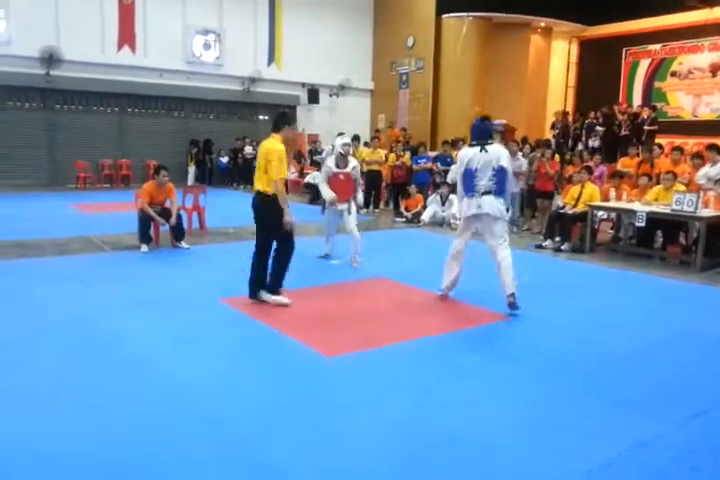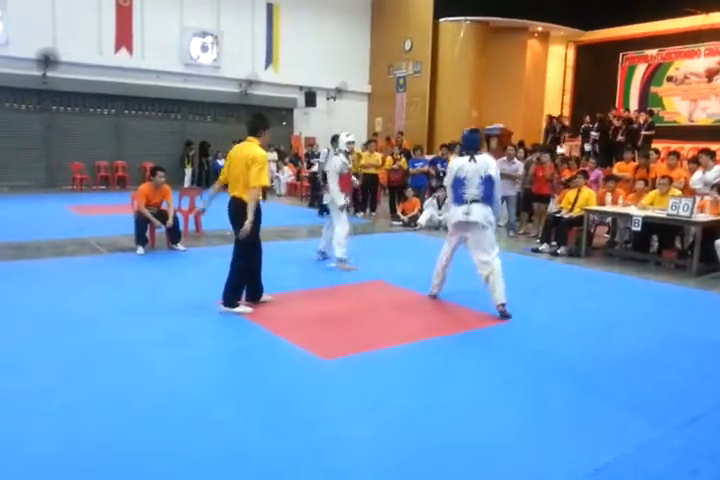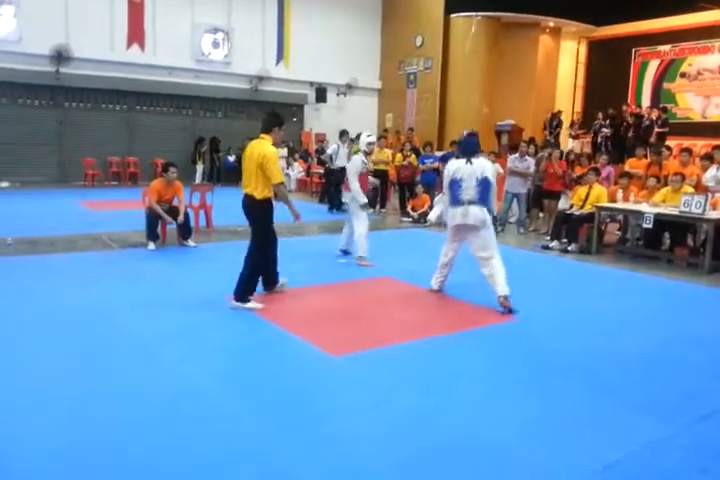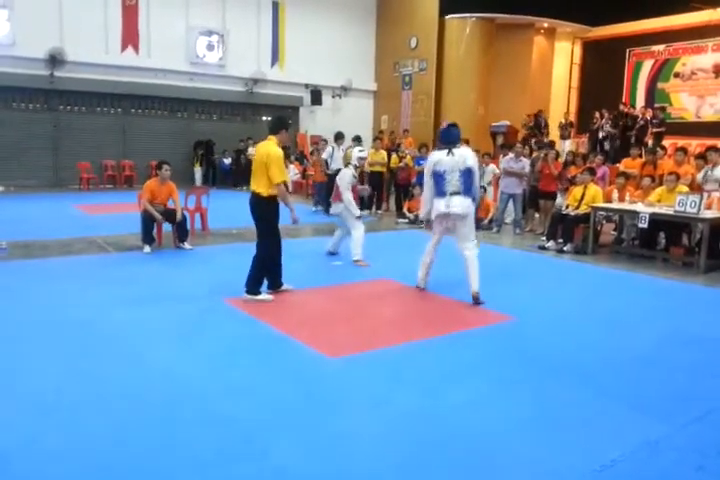
dt=0.7s
person 1, frame 1
left shoulder: (265, 144)
right shoulder: (278, 148)
right elbow: (278, 183)
right wrist: (287, 212)
left hip: (259, 199)
right hip: (270, 201)
left knee: (263, 246)
right knee: (286, 244)
left ankle: (256, 291)
right ankle: (272, 290)
person 1, frame 2
left shoulder: (236, 150)
right shoulder: (259, 155)
left elbow: (221, 180)
right elbow: (255, 189)
left wrist: (207, 204)
right wrist: (250, 219)
left hip: (235, 204)
right hip: (247, 208)
left knee: (253, 251)
right knee: (244, 254)
left ankle: (255, 294)
right ankle: (230, 302)
person 1, frame 3
left shoulder: (252, 146)
right shoulder: (269, 151)
right elbow: (278, 185)
left wrist: (272, 196)
right wrist: (292, 208)
left hip: (250, 200)
right hip: (260, 204)
left knee: (269, 242)
right knee: (257, 250)
left ankle: (271, 282)
right ankle: (241, 297)
person 1, frame 4
left shoulder: (262, 146)
right shoulder: (275, 151)
right elbow: (279, 186)
right wrist: (292, 210)
left hip: (258, 198)
right hip: (265, 201)
left knee: (273, 244)
right knee: (266, 246)
left ankle: (275, 284)
right ankle: (252, 290)
person 2, frame 1
left shoulder: (464, 154)
right shoulder: (501, 152)
left elbow: (460, 185)
right elbow: (508, 182)
right wrist: (504, 204)
left hip: (470, 206)
right hip: (493, 206)
left knee: (458, 249)
right knee: (501, 250)
left ankle: (445, 289)
right ankle: (510, 295)
person 2, frame 2
left shoulder: (454, 163)
right shoulder: (490, 162)
left elbow: (450, 191)
right elbow: (495, 193)
right wrist: (494, 216)
left hip: (458, 214)
right hip: (481, 213)
left knee: (447, 252)
right knee: (489, 259)
left ankle: (435, 290)
right ankle: (500, 303)
person 2, frame 3
left shoulder: (451, 165)
right shoulder: (486, 165)
left elbow: (446, 194)
right elbow: (492, 193)
left wrist: (448, 215)
right wrist: (488, 212)
left hip: (456, 215)
right hip: (478, 215)
left knee: (448, 252)
right knee: (490, 257)
left ankle: (437, 284)
right ankle: (503, 296)
person 2, frame 4
left shoulder: (434, 157)
right shoulder: (468, 154)
left elbow: (428, 189)
right elbow: (475, 184)
left wrist: (424, 214)
right wrist: (472, 204)
left hip: (440, 205)
right hip: (462, 205)
left knee: (432, 245)
right knee: (468, 248)
left ankle: (421, 282)
right ankle: (474, 291)
person 3, frame 1
left shoulder: (354, 164)
right shoulder: (329, 163)
left elbow: (358, 183)
right elbow: (322, 182)
left wrist: (359, 197)
right wrist: (329, 196)
left hip: (349, 203)
right hip: (333, 203)
left knee: (352, 229)
right knee: (330, 229)
left ankle: (355, 257)
right ankle: (327, 252)
person 3, frame 2
left shoulder: (347, 158)
right shoulder: (337, 160)
right elbow: (332, 182)
right wrist: (340, 201)
left hip: (341, 197)
right hip: (336, 198)
left knee: (332, 223)
right knee: (342, 226)
left ankle: (323, 250)
right ankle: (341, 259)
person 3, frame 3
left shoulder: (364, 159)
right shoulder: (357, 160)
right elbow: (353, 182)
right wrist: (363, 199)
left hip: (356, 196)
right hip: (354, 196)
left knee: (352, 222)
right knee: (361, 224)
left ankle: (344, 248)
right ankle: (360, 256)
person 3, frame 4
left shoulder: (353, 172)
right shoulder: (347, 173)
right elbow: (346, 195)
left wrist: (362, 190)
right wrist: (357, 212)
left hip: (344, 205)
right hip: (343, 205)
left knee: (344, 228)
right knee: (358, 229)
left ankle: (332, 249)
right ankle: (357, 258)
